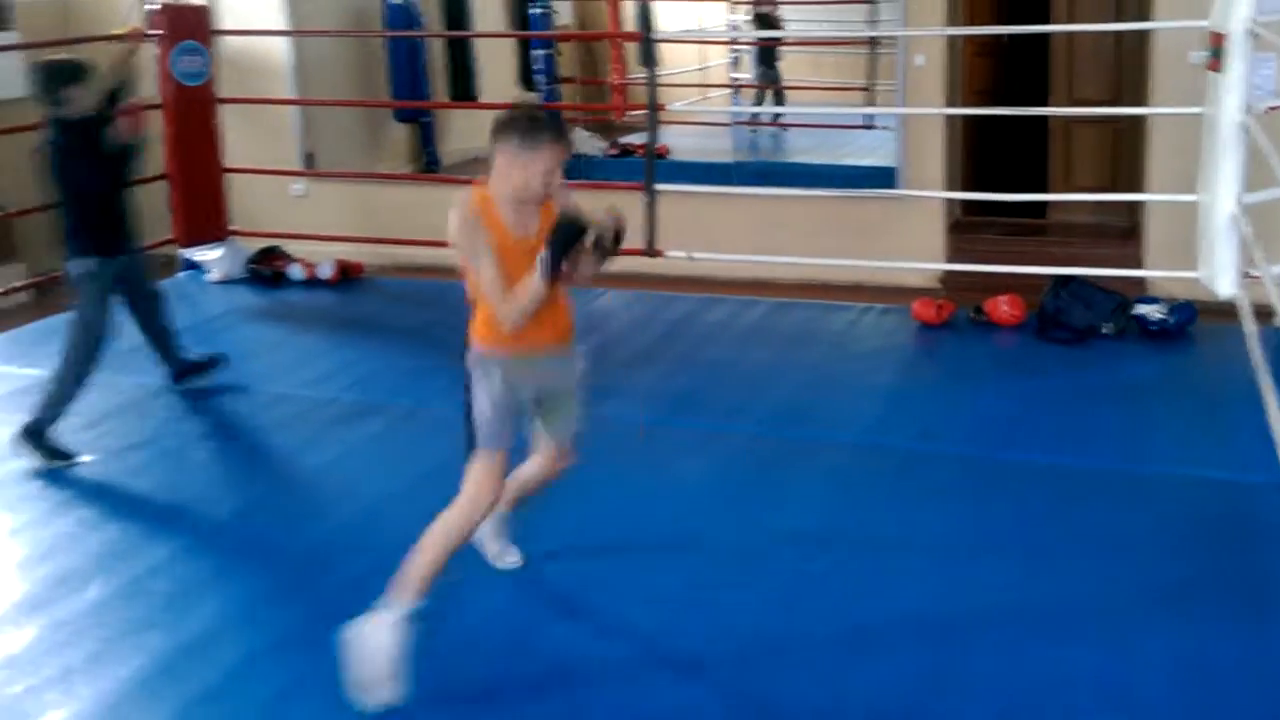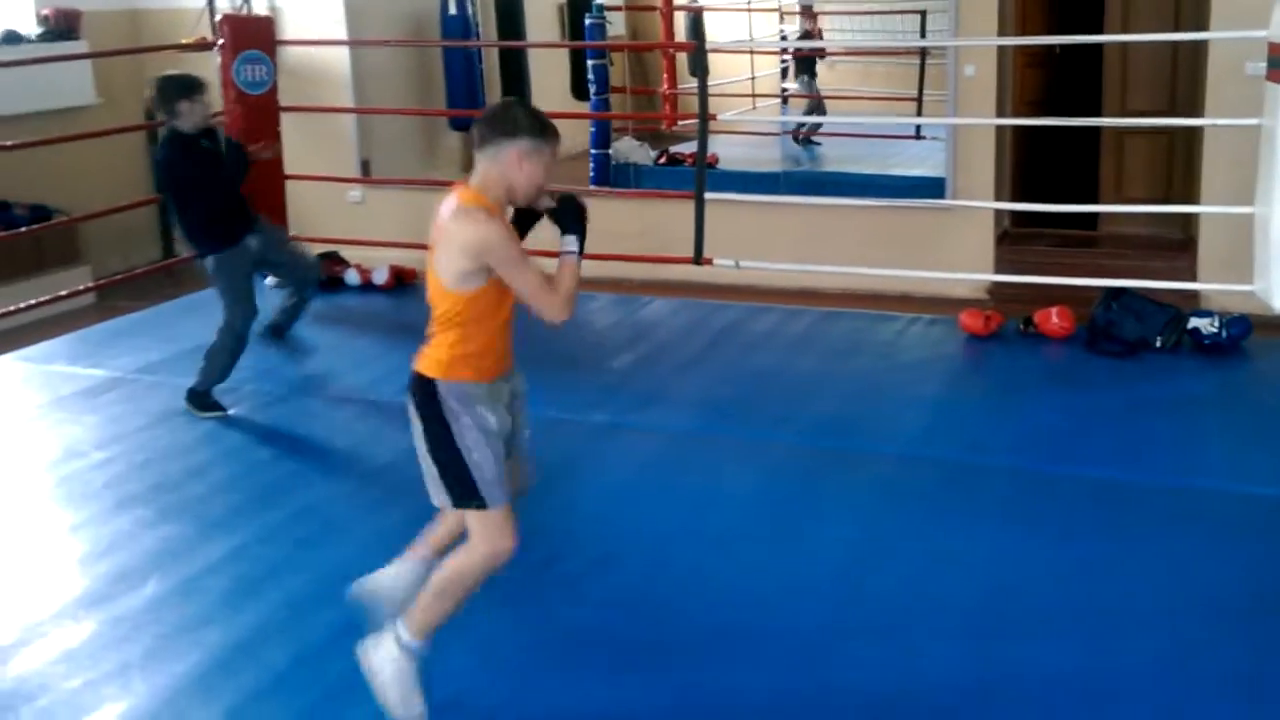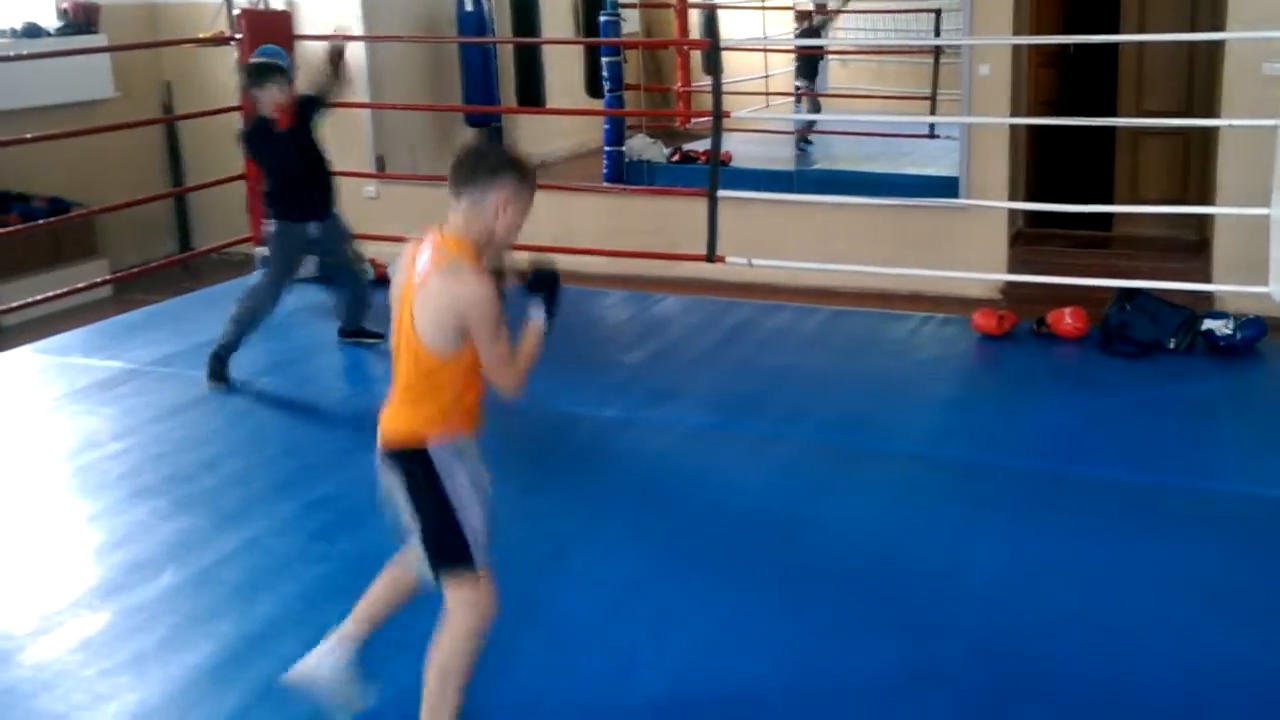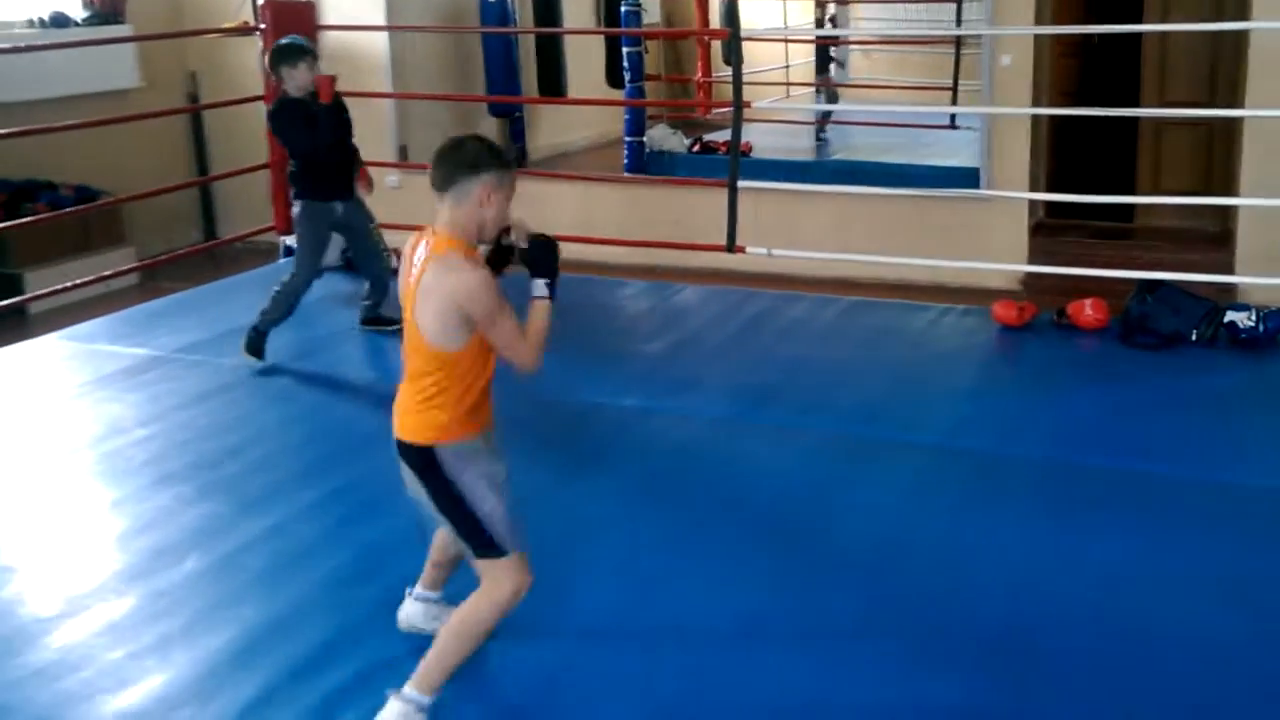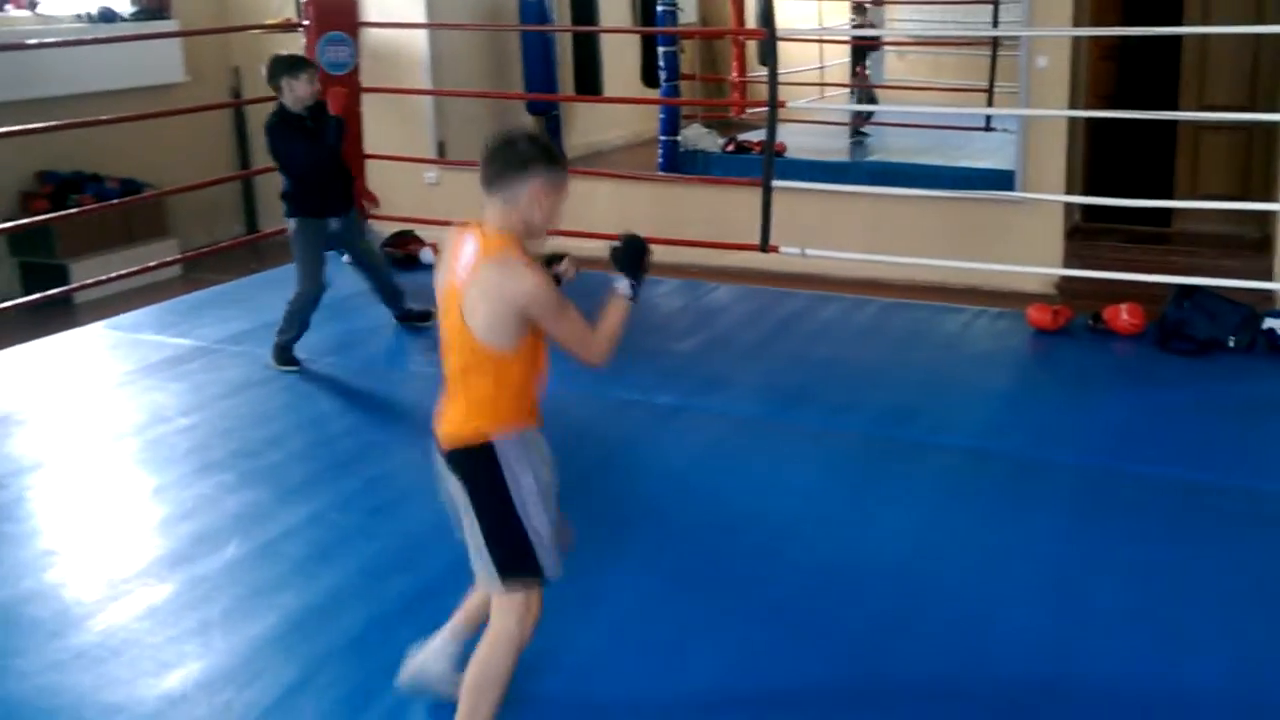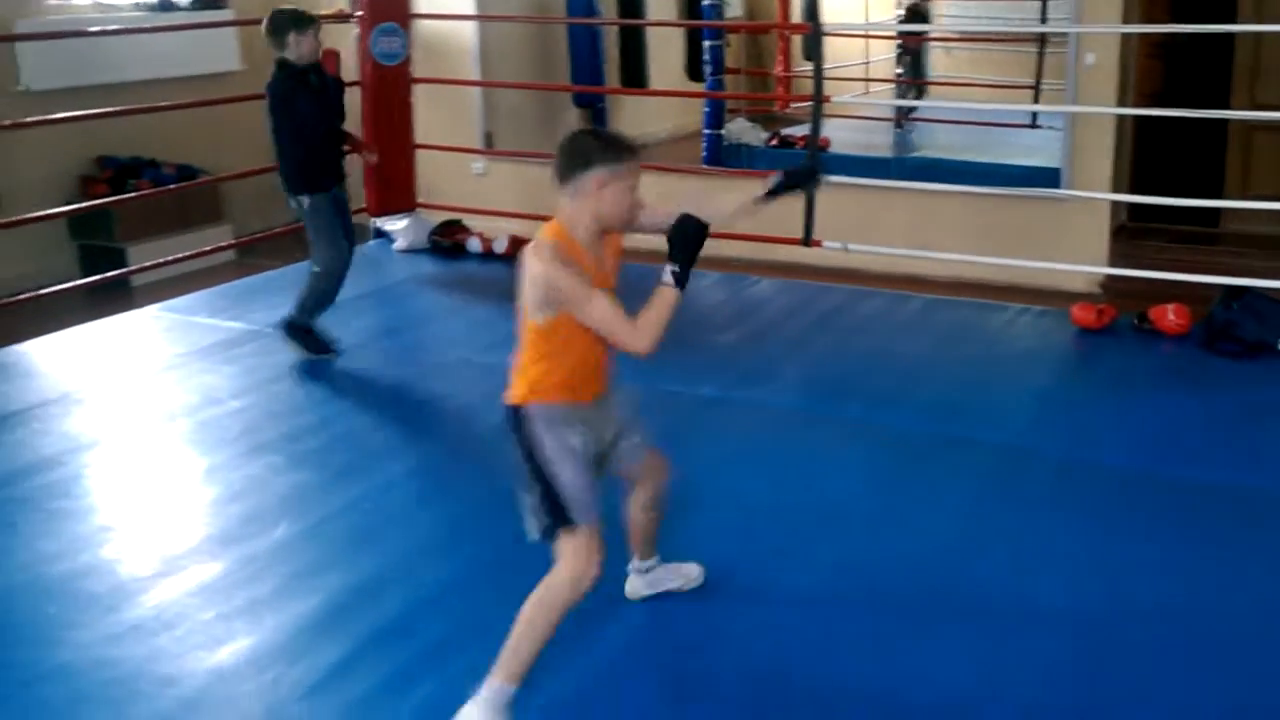
dt=0.3s
person 1, frame 1
left shoulder: (552, 203)
right shoulder: (469, 219)
left elbow: (582, 270)
right elbow: (509, 317)
left wrist: (598, 239)
right wrist: (551, 261)
left hip: (556, 355)
right hip: (502, 362)
left knee: (557, 457)
right knee: (477, 501)
left ankle: (494, 523)
right ankle: (386, 623)
person 1, frame 2
left shoulder: (463, 204)
right shoulder: (479, 226)
right elbow: (554, 308)
left wrist: (522, 220)
right wrist: (571, 238)
left hip: (474, 381)
right hip: (454, 392)
left knee: (498, 492)
right knee: (496, 541)
left ankle: (401, 577)
right ankle: (398, 648)
person 1, frame 3
left shoulder: (422, 253)
right shoulder: (469, 287)
right elbow: (509, 380)
right wrist: (539, 309)
left hip: (405, 437)
right hip: (432, 449)
left knee: (425, 560)
right knee: (471, 602)
left ankle: (330, 656)
person 1, frame 4
left shoulder: (423, 247)
right shoulder: (463, 280)
right elbow: (527, 358)
left wrist: (490, 263)
right wrist: (543, 282)
left hip: (419, 426)
right hip: (443, 443)
left knee: (468, 519)
right knee: (507, 581)
left ankle: (424, 602)
person 1, frame 5
left shoulder: (461, 246)
right shoulder: (521, 279)
right elbow: (594, 350)
right wrist: (627, 281)
left hip: (467, 437)
right hip: (492, 447)
left knee: (550, 540)
right knee: (520, 609)
left ankle: (441, 652)
person 1, frame 6
left shoulder: (611, 226)
right shoulder: (549, 263)
left elbow: (697, 222)
right elbow: (639, 339)
left wrist: (773, 190)
right wrist: (679, 267)
left hip: (594, 400)
right hip: (547, 416)
left knee: (654, 476)
right knee: (579, 569)
left ankle: (644, 569)
person 2, frame 1
left shoulder: (80, 127)
right shoulder: (68, 141)
left elbow: (106, 105)
right elbow: (108, 183)
left wrist: (120, 71)
right wrist: (128, 143)
left hip: (115, 244)
right hip: (92, 253)
left knee: (148, 302)
right knee: (87, 341)
left ankle: (177, 365)
right ankle: (38, 428)
person 2, frame 2
left shoulder: (203, 136)
right shoulder: (172, 155)
right elbow: (227, 181)
left wrist: (250, 155)
right wrist: (236, 149)
left hip: (250, 228)
right hip: (219, 246)
left knee: (306, 272)
right knee: (240, 316)
left ankle: (279, 325)
right ankle: (200, 391)
person 2, frame 3
left shoulder: (300, 110)
right shoulder: (254, 135)
left elbow: (328, 92)
right elbow: (288, 171)
left wrist: (335, 61)
right wrist: (284, 130)
left hip: (323, 216)
right hip: (286, 224)
left knee: (355, 279)
right knee: (266, 293)
left ankle: (350, 327)
right ankle: (223, 353)
person 2, frame 4
left shoulder: (327, 99)
right shoulder: (281, 114)
right elbow: (318, 147)
left wrist: (357, 167)
right wrist: (325, 104)
left hip: (345, 197)
right hip: (312, 202)
left knee: (377, 261)
right knee: (304, 273)
left ankle: (371, 313)
right ankle: (260, 329)
person 2, frame 5
left shoulder: (316, 113)
right shoulder: (278, 127)
right elbow: (320, 161)
left wrist: (355, 187)
right wrist: (335, 120)
left hip: (342, 209)
right hip: (307, 217)
left knee: (374, 264)
right knee: (311, 286)
left ankle: (399, 310)
right ankle: (284, 343)
person 2, frame 6
left shoulder: (311, 74)
right shoulder: (285, 84)
right elbow: (328, 120)
left wrist: (350, 140)
right wrist: (334, 80)
left hip: (330, 178)
right hip: (309, 186)
left knee: (340, 252)
right knee: (333, 260)
left ankle: (306, 320)
right ankle: (298, 322)
